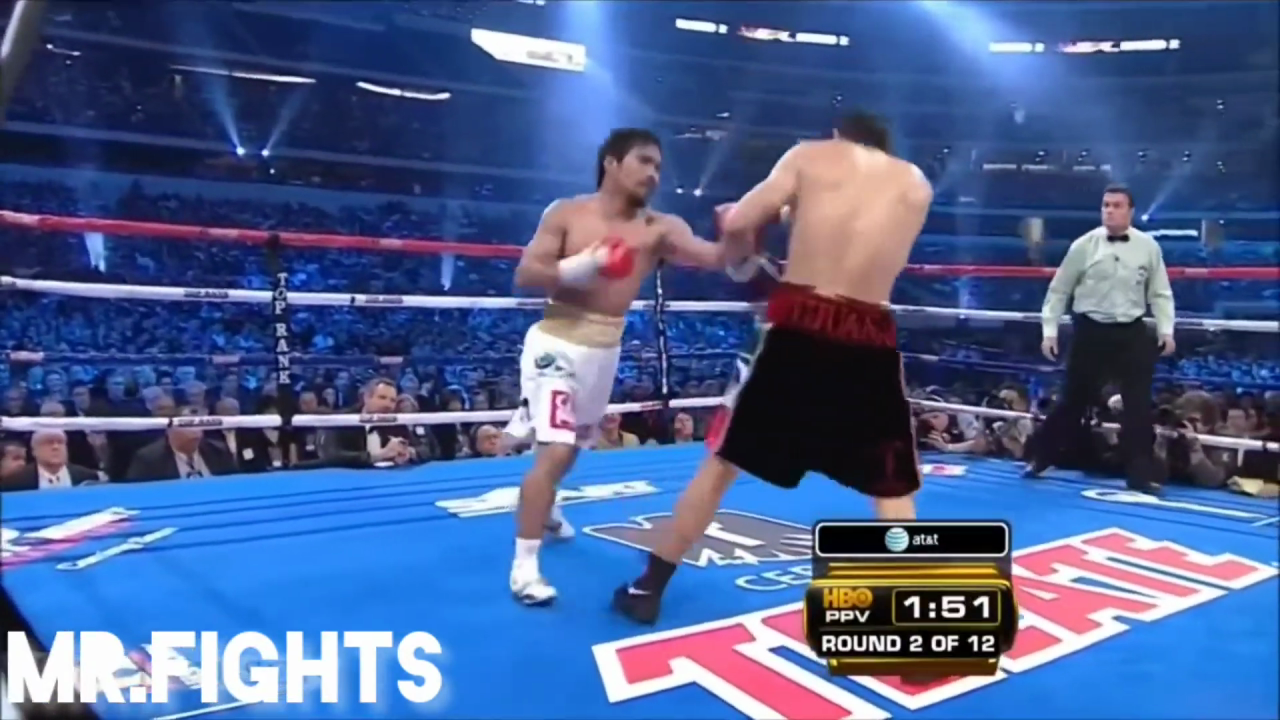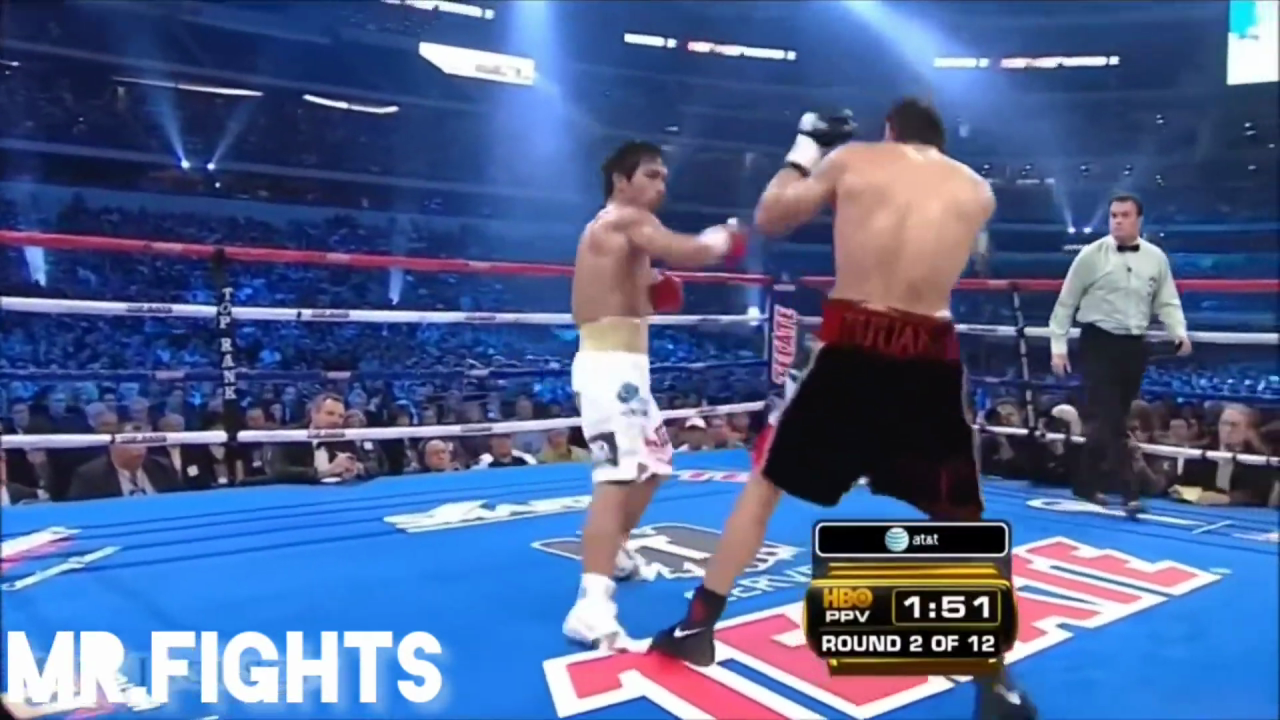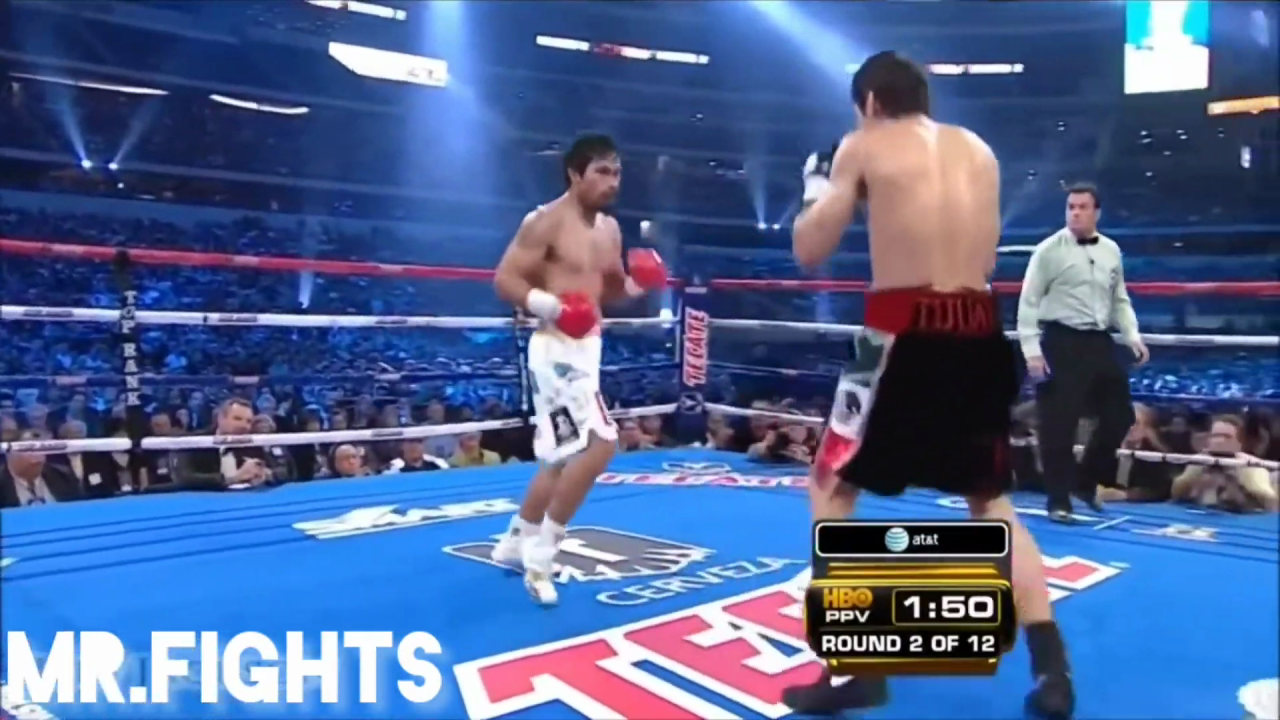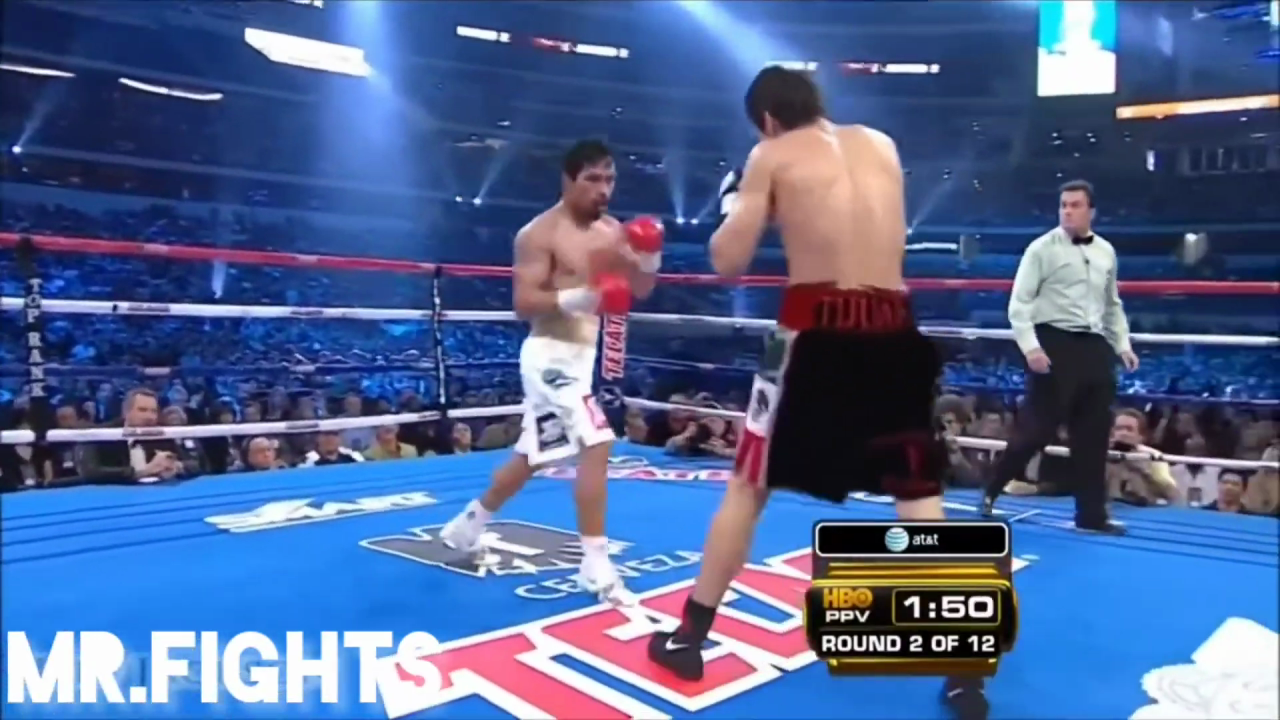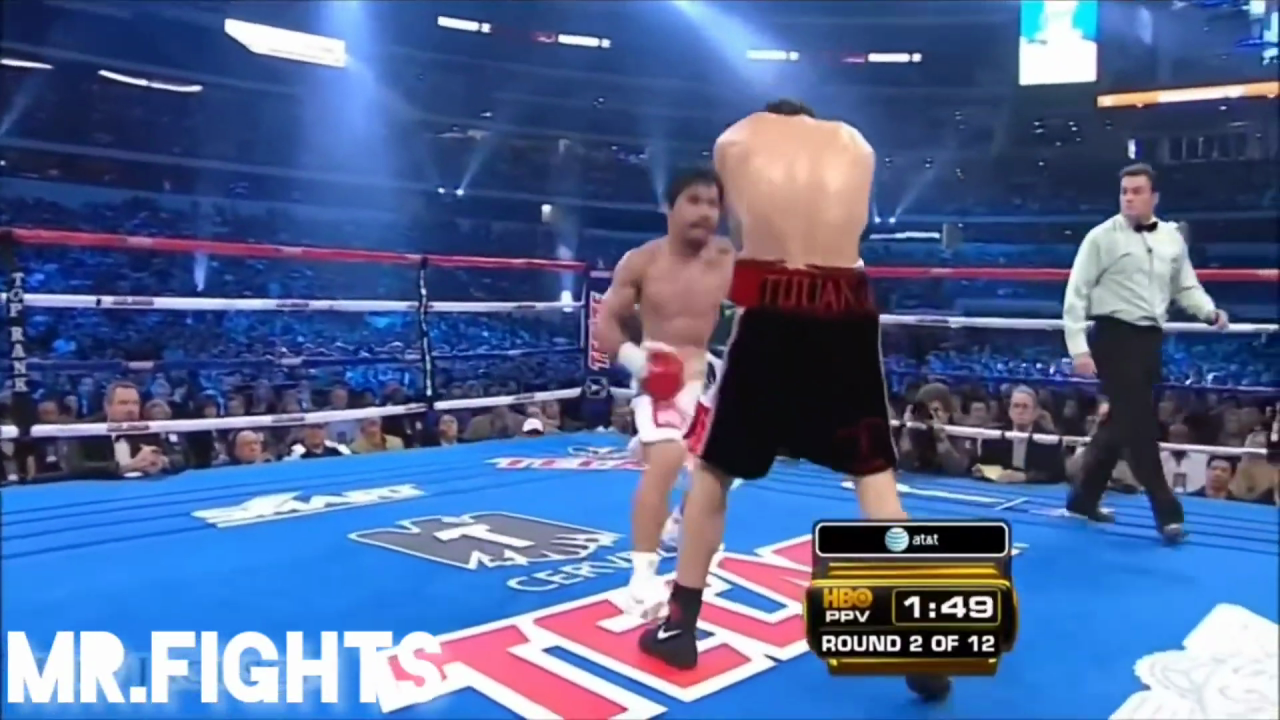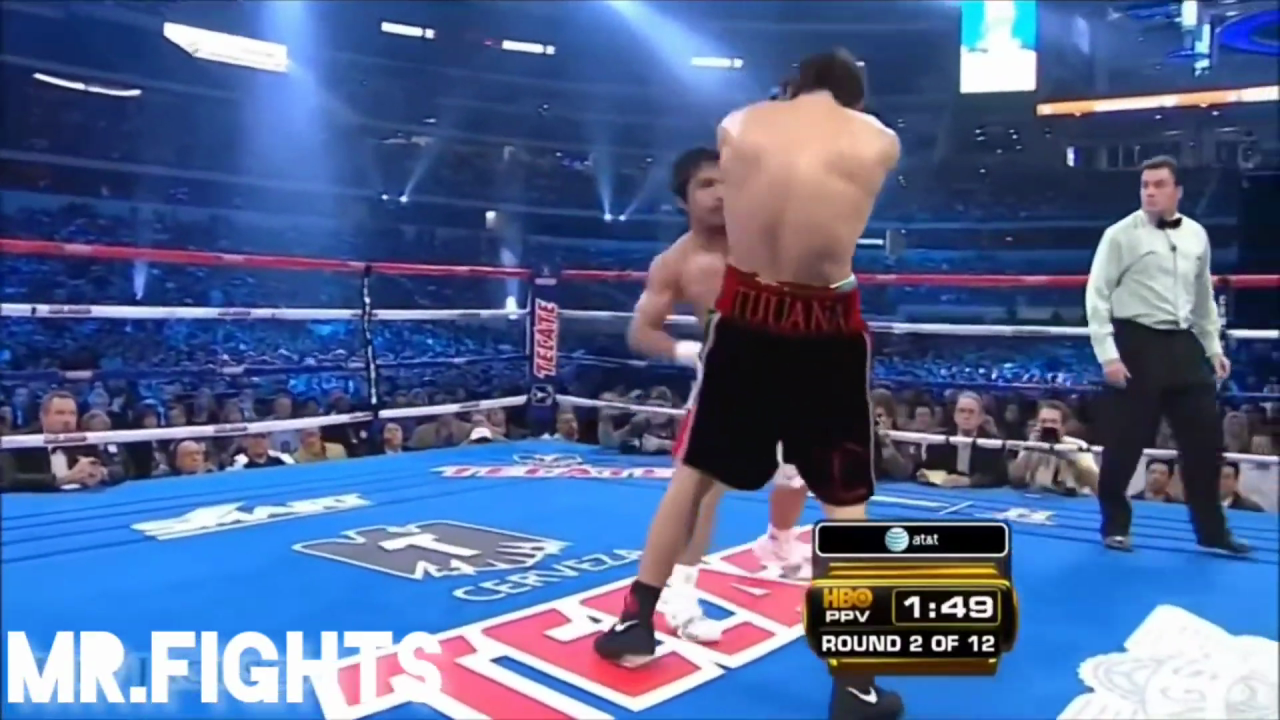
dt=0.4s
person 1, frame 1
left shoulder: (809, 155)
right shoulder: (916, 184)
left elbow: (734, 226)
left wrist: (765, 231)
left hip: (797, 331)
right hip: (870, 343)
left knee: (720, 465)
right knee: (896, 498)
left ankle: (648, 587)
person 1, frame 2
left shoulder: (852, 160)
right shoulder: (975, 191)
left elbow: (769, 219)
left wrist: (805, 151)
left hip: (849, 345)
right hip: (928, 357)
left knee: (764, 484)
right knee: (960, 522)
left ankle: (696, 625)
person 1, frame 3
left shoulder: (867, 148)
right shoulder: (978, 149)
left elbow: (809, 252)
left wrist: (818, 186)
left hip: (907, 333)
right hip: (977, 332)
left knee: (831, 487)
right knee: (991, 503)
person 1, frame 4
left shoulder: (772, 157)
right shoulder: (881, 146)
left elbow: (728, 263)
left wrist: (733, 203)
left hip: (818, 329)
right hip: (893, 330)
left knee: (748, 487)
right knee: (921, 498)
left ankle: (690, 637)
person 1, frame 5
left shoulder: (736, 138)
right shoulder: (856, 143)
left hip: (769, 308)
right hip: (847, 308)
left knee: (712, 466)
right knee: (874, 473)
left ankle: (678, 624)
person 1, frame 6
left shoulder: (737, 126)
right shoulder: (878, 142)
left hip: (744, 318)
right hip: (829, 329)
left knee: (694, 470)
right knee: (846, 503)
left ankle: (635, 621)
person 2, frame 1
left shoulder: (659, 228)
right shoulder: (566, 213)
left elbow: (711, 257)
right elbow: (525, 276)
right wrist: (584, 267)
left hip: (603, 354)
right hip: (554, 347)
left knee: (568, 449)
right knee: (554, 452)
left ankle: (543, 510)
right ankle: (525, 566)
person 2, frame 2
left shoulder: (615, 229)
right shoulder: (626, 219)
right elbow: (685, 252)
left wrist: (652, 291)
right wrist: (724, 238)
left hip: (625, 371)
right hip: (610, 370)
left knee: (650, 471)
right knee: (618, 484)
left ankle: (613, 553)
right ankle: (591, 608)
person 2, frame 3
left shoulder: (609, 229)
right shoulder: (545, 222)
left elbow: (612, 289)
right elbow: (504, 279)
left wrist: (638, 283)
right wrist: (546, 305)
left hip: (585, 353)
right hip: (558, 354)
left knee: (566, 458)
right knee: (597, 447)
left ankle: (518, 540)
right ankle: (540, 546)
person 2, frame 4
left shoulder: (610, 231)
right shoulder: (540, 232)
left elbow: (642, 288)
right elbow: (526, 302)
left wrist: (649, 254)
right wrist: (579, 299)
left hip: (579, 356)
right hip: (553, 356)
left knee: (534, 457)
right knee: (596, 449)
left ankle: (468, 523)
right ankle: (597, 568)
person 2, frame 5
left shoulder: (728, 258)
right shoulder: (641, 260)
right elbow: (604, 323)
right wrist: (634, 358)
left hip: (706, 383)
right hip: (658, 385)
right knee: (663, 461)
right ankle: (643, 581)
person 2, frame 6
right shoulder: (674, 265)
right elbow: (641, 332)
right wrist: (692, 353)
left knee: (793, 476)
left ankle: (779, 543)
right ankle: (680, 594)
person 3, frame 1
left shoulder: (1148, 246)
right shoulder: (1084, 246)
left elbow: (1160, 293)
right elbow: (1058, 290)
left wrist: (1165, 330)
right wrist: (1049, 331)
left hip: (1131, 333)
right hip: (1091, 331)
left knee: (1139, 405)
right knee: (1073, 400)
left ankle: (1142, 474)
right ankle: (1041, 457)
person 3, frame 2
left shoulder: (1156, 258)
right shoulder: (1091, 255)
left elbow: (1167, 303)
right elbow: (1066, 303)
left wrist: (1179, 332)
right wrist: (1058, 347)
left hip: (1133, 345)
right hip: (1098, 343)
left knee: (1114, 419)
right knee: (1107, 416)
left ankle: (1085, 482)
right ankle: (1128, 492)
person 3, frame 3
left shoulder: (1111, 251)
right shoulder: (1049, 250)
left elbow: (1119, 300)
right elbow: (1029, 303)
left wrist: (1133, 337)
right wrist: (1031, 350)
left hip: (1099, 342)
right hip: (1062, 342)
left knee: (1119, 416)
right knee: (1059, 423)
left ankle: (1085, 482)
right ankle: (1058, 499)
person 3, frame 4
left shoulder: (1106, 252)
right shoulder: (1042, 249)
left elbow: (1112, 304)
right elbow: (1020, 302)
left wrist: (1123, 345)
right wrist: (1030, 347)
left hip: (1093, 347)
right hip: (1054, 345)
left knee: (1094, 433)
right knee: (1038, 427)
left ankle: (1092, 514)
right ankle: (993, 489)
person 3, frame 5
left shoulder: (1172, 238)
right shoulder: (1102, 237)
left elbow: (1185, 287)
right elbow: (1076, 295)
left wrist: (1209, 311)
right wrist: (1078, 348)
left hip: (1150, 339)
right hip: (1116, 337)
left knee: (1120, 425)
right knee: (1138, 425)
left ankle: (1083, 498)
right ankle: (1167, 514)
person 3, frame 6
left shoulder: (1196, 236)
right shoulder: (1121, 235)
left elbow: (1203, 296)
right elbow: (1097, 297)
left wrist: (1213, 346)
right wrist: (1108, 354)
left hip: (1182, 345)
right hip: (1137, 344)
left knee: (1206, 436)
right knee: (1126, 441)
left ankle: (1211, 529)
right ankle: (1115, 525)
